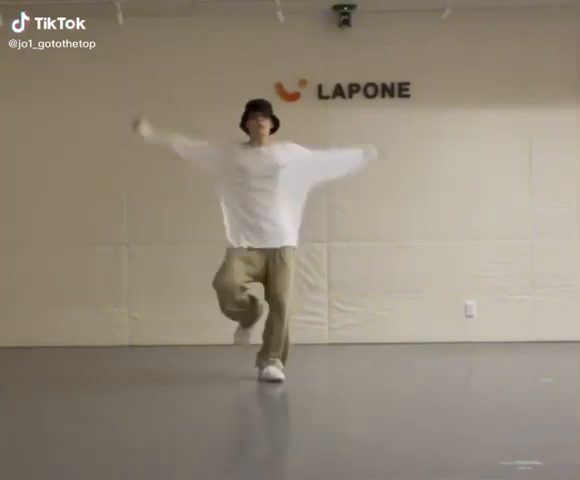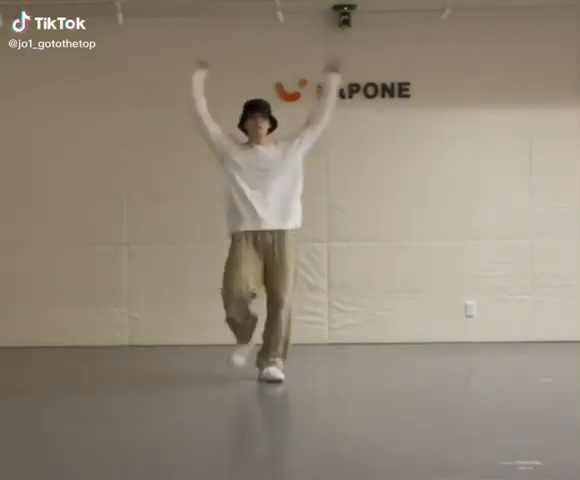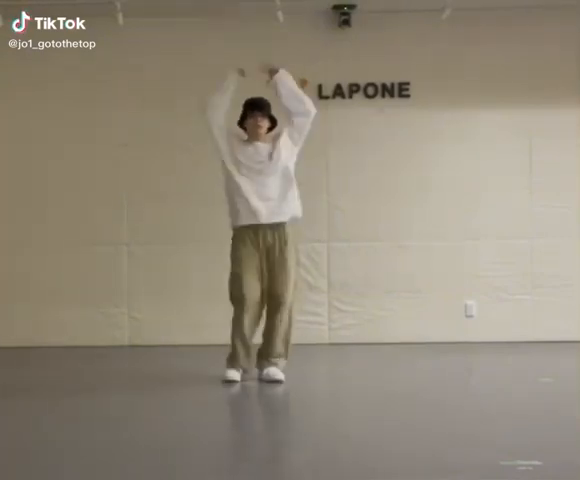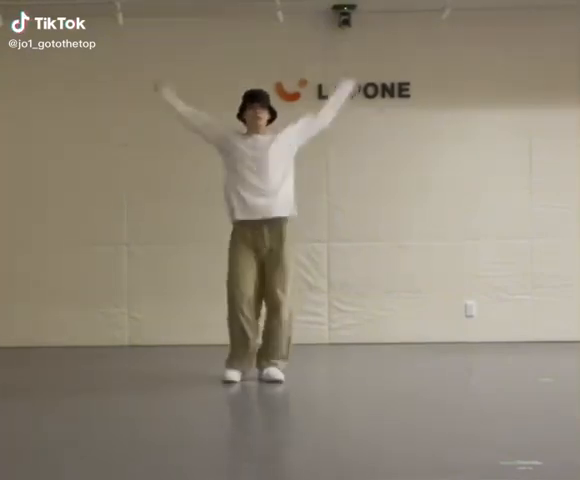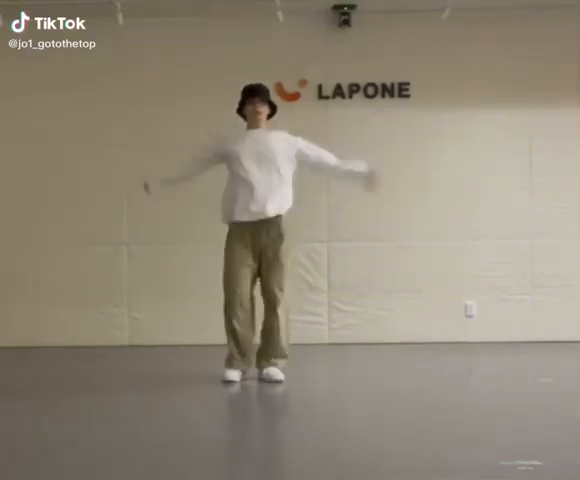
dt=0.1s
person 1, frame 1
left shoulder: (293, 153)
right shoulder: (230, 154)
left elbow: (329, 159)
right elbow: (188, 146)
left wrist: (362, 154)
right wrist: (152, 133)
left hip: (282, 241)
right hip: (245, 241)
left knee: (281, 302)
right knee: (226, 285)
left ankle: (271, 362)
right ankle: (249, 314)
person 1, frame 2
left shoulder: (290, 149)
right shoulder: (231, 151)
left elbow: (319, 119)
right elbow: (203, 119)
left wrist: (331, 79)
right wrist: (198, 79)
left hip: (281, 233)
right hip: (246, 233)
left knee: (280, 299)
right knee: (235, 293)
left ankle: (271, 361)
right ankle: (245, 333)
person 1, frame 3
left shoulder: (286, 145)
right shoulder: (231, 147)
left elbow: (306, 110)
right elbow: (214, 112)
left wrist: (280, 76)
right wrist: (233, 79)
left hip: (280, 232)
right hip: (246, 232)
left knee: (281, 298)
right knee: (246, 299)
left ankle: (271, 362)
right ankle: (238, 362)
person 1, frame 4
left shoulder: (287, 138)
right shoulder: (230, 141)
left elbow: (319, 118)
right elbow: (197, 119)
left wrist: (342, 91)
right wrist: (169, 96)
left hip: (276, 227)
right hip: (244, 228)
left knee: (278, 298)
right knee: (241, 298)
left ankle: (272, 362)
right ankle: (239, 362)
person 1, frame 5
left shoulder: (287, 142)
right shoulder: (231, 144)
left elbow: (322, 158)
right elbow: (200, 164)
left wrist: (358, 169)
right wrist: (165, 182)
left hip: (273, 225)
right hip: (240, 228)
left knee: (274, 296)
right knee: (237, 298)
left ankle: (272, 361)
right ankle: (238, 362)
